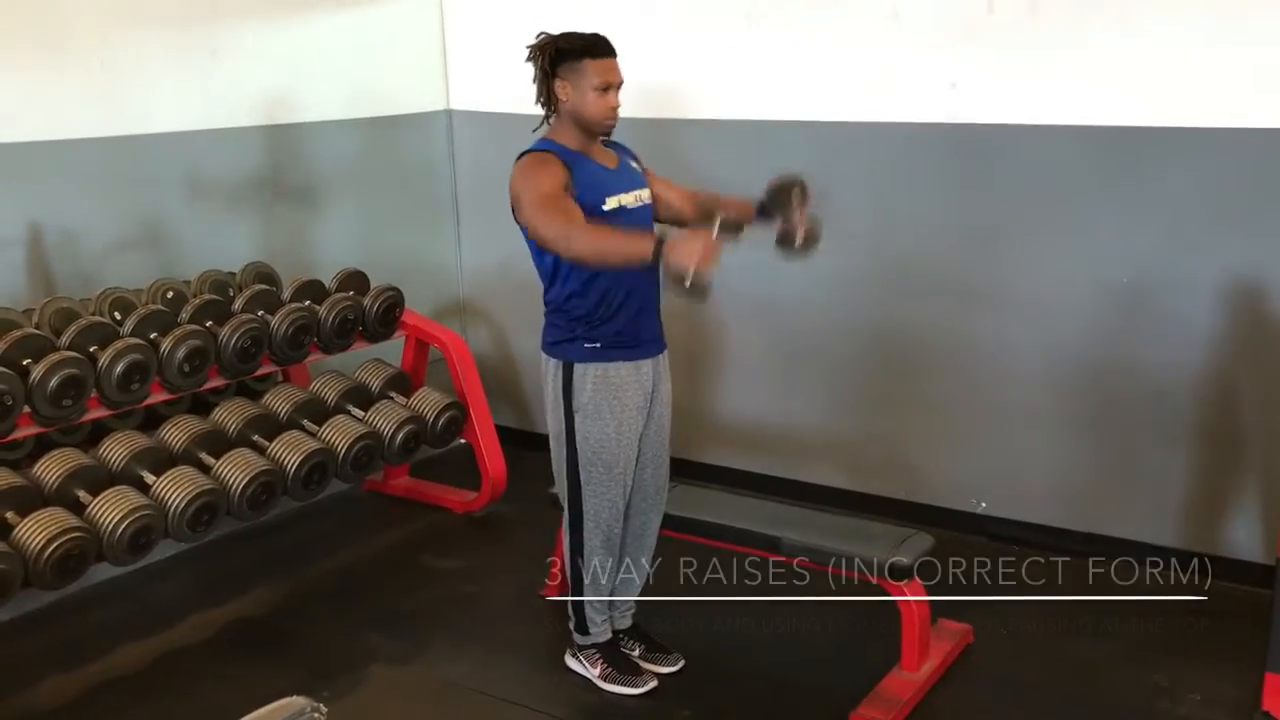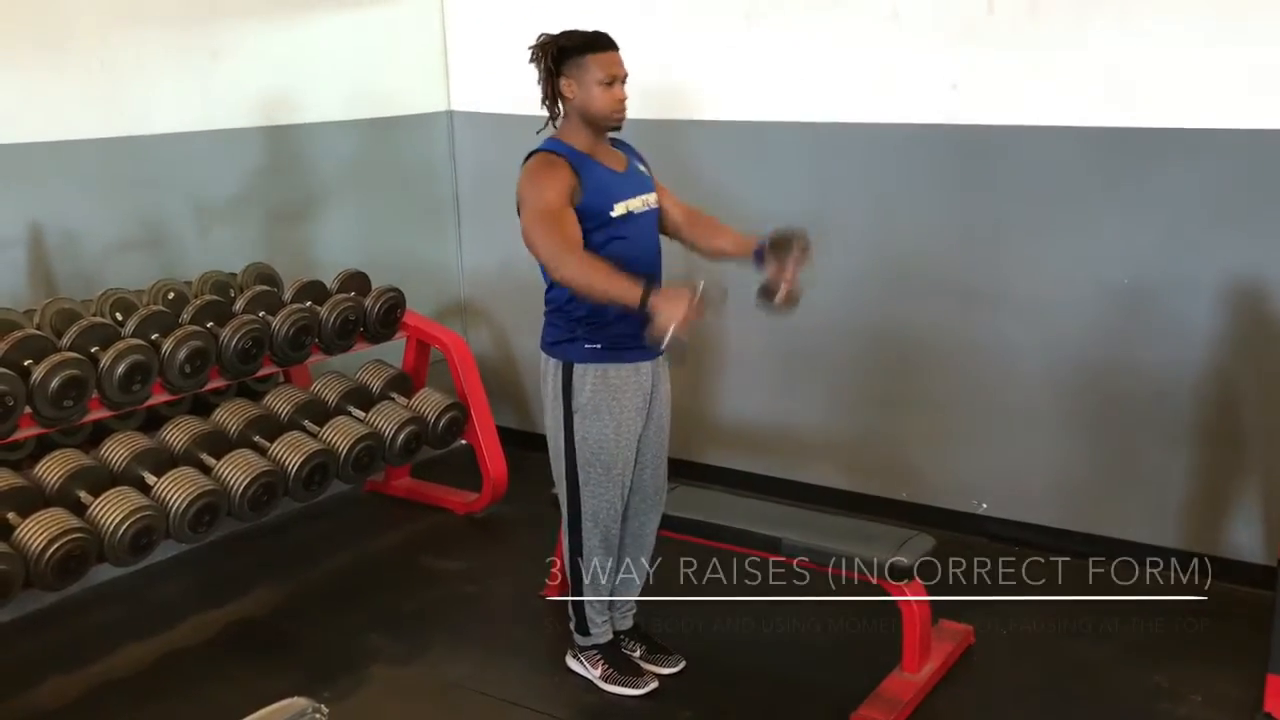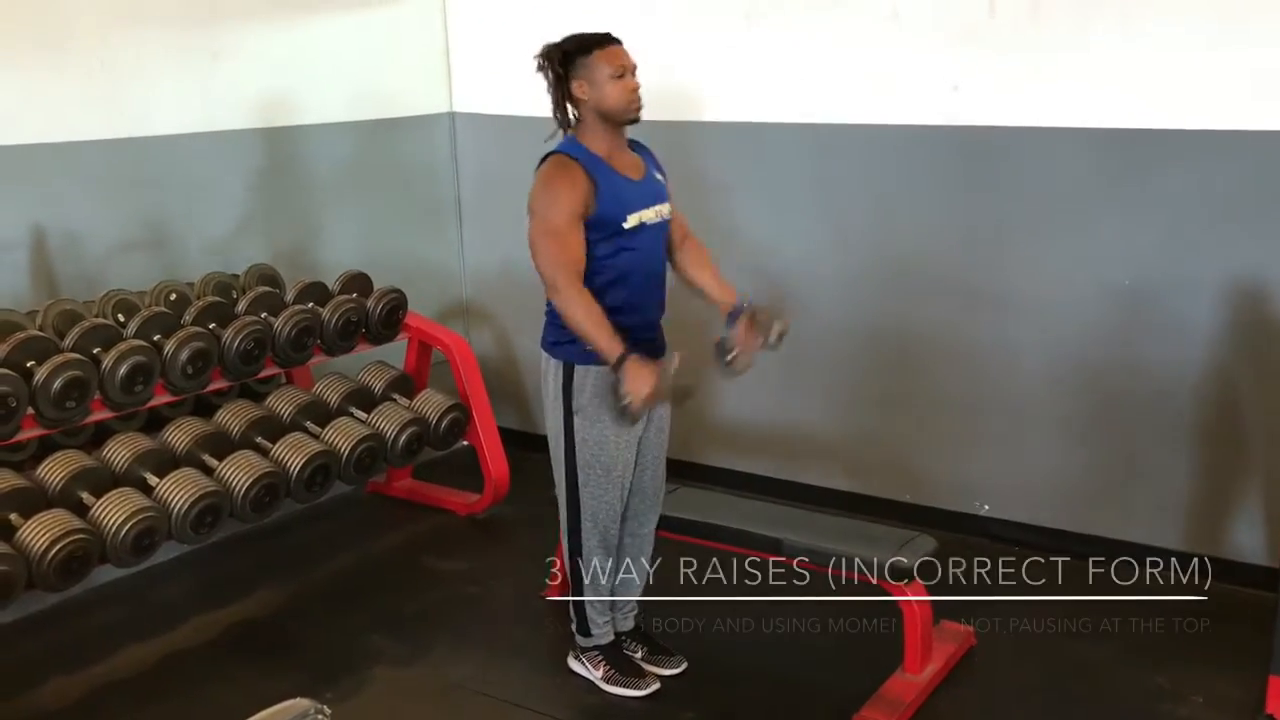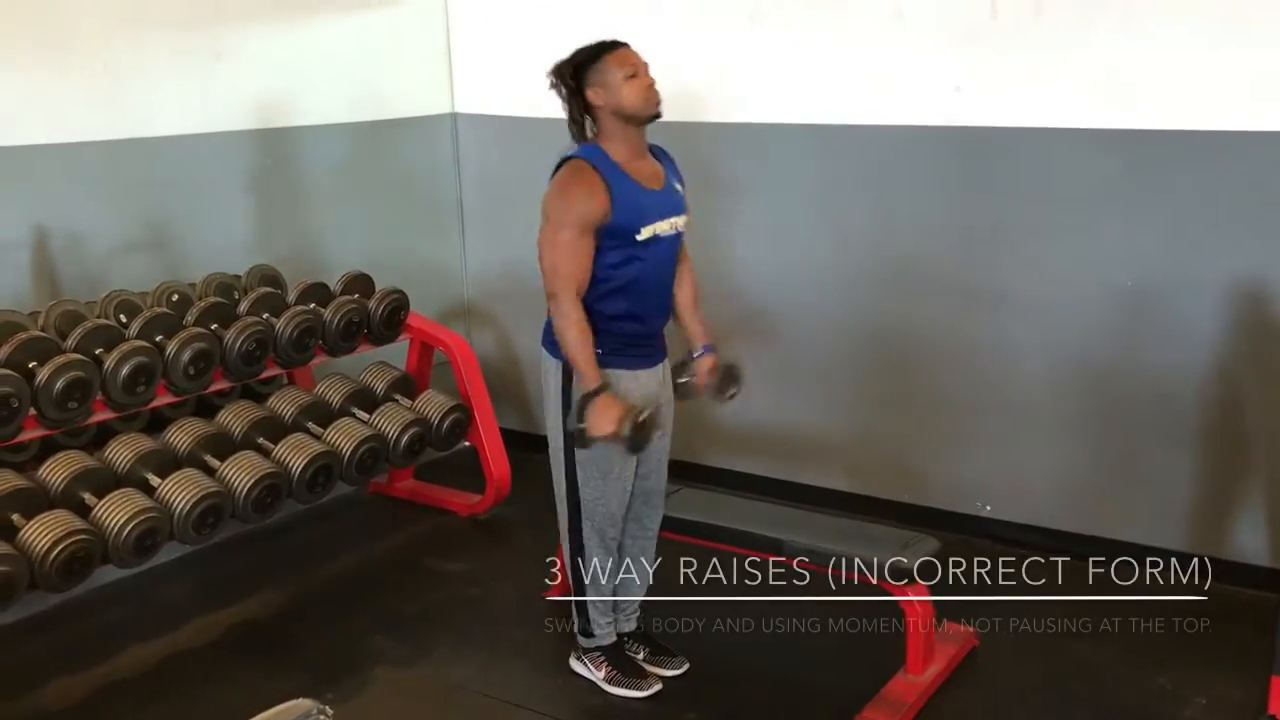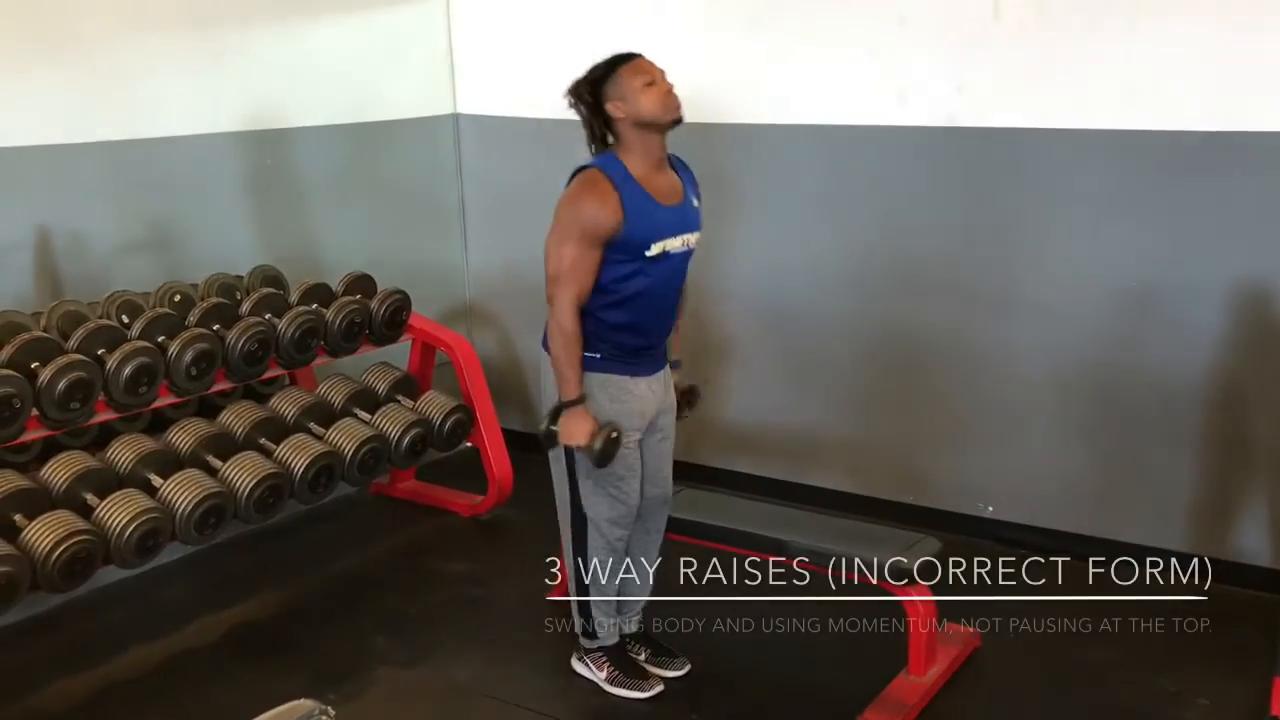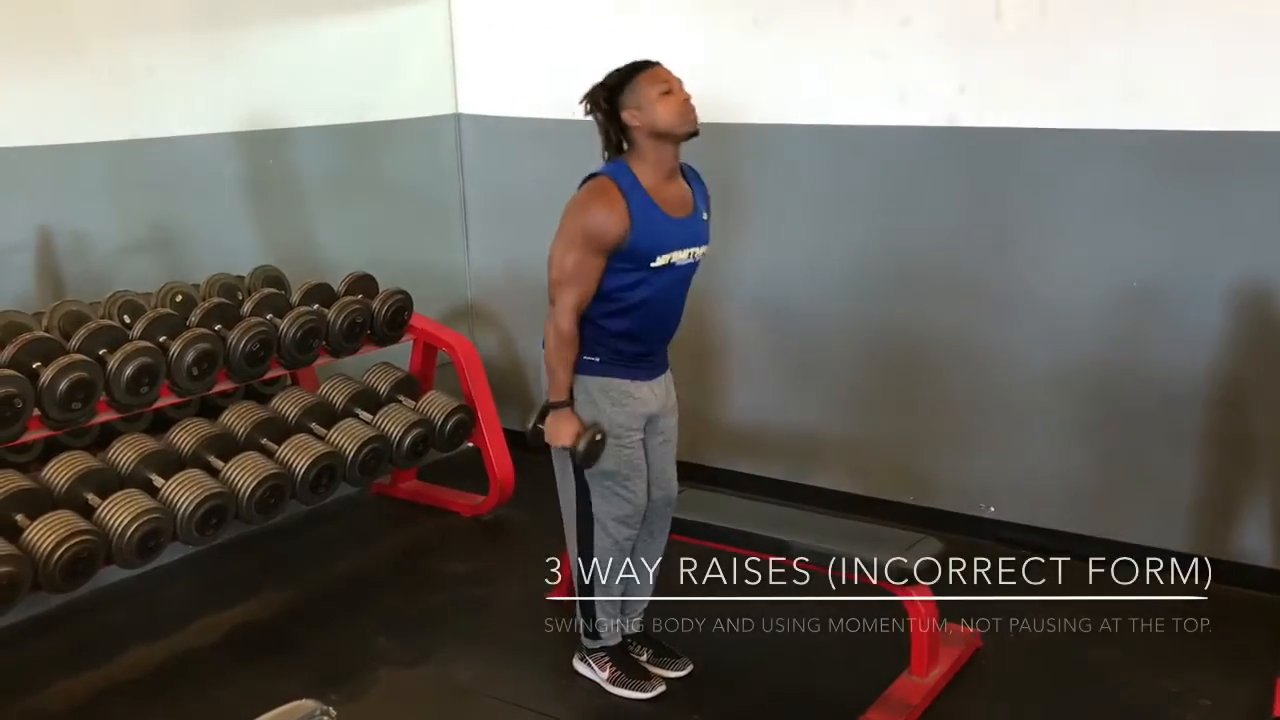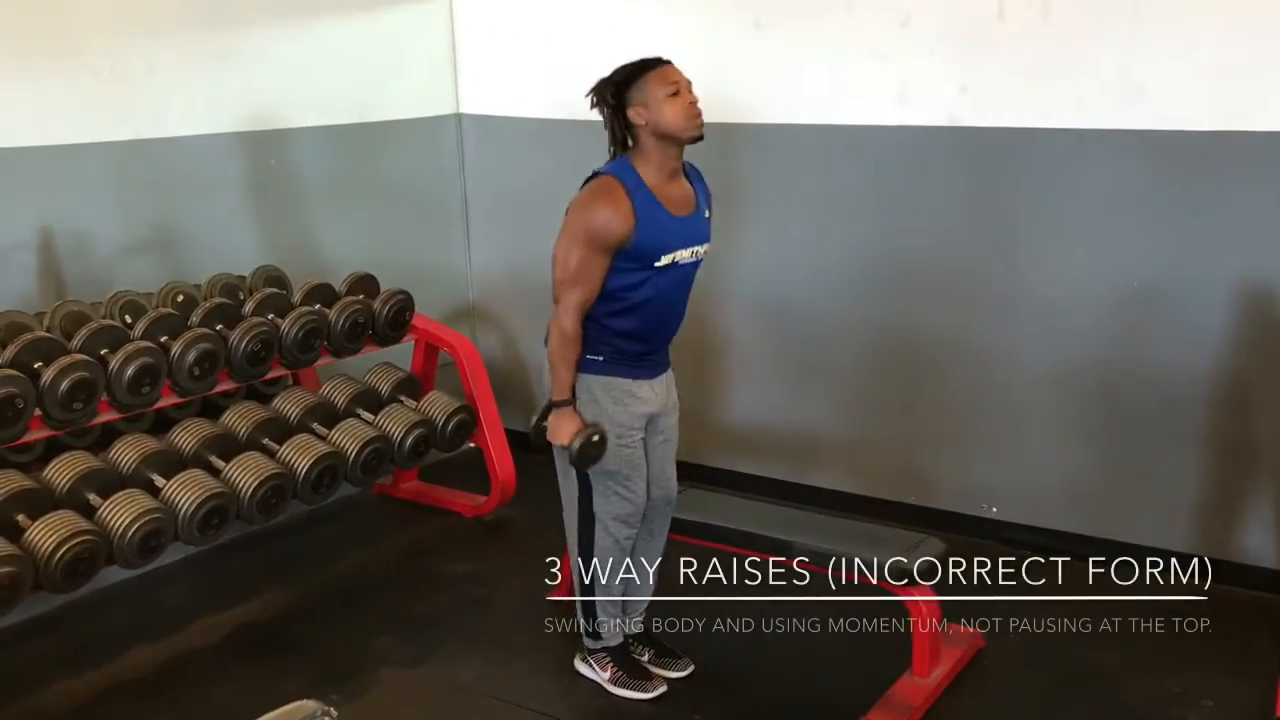
dt=0.1s
person 1, frame 1
left shoulder: (620, 158)
right shoulder: (539, 171)
left elbow: (687, 206)
right elbow: (573, 238)
left wrist: (757, 209)
right wrist: (662, 250)
left hip: (648, 356)
right hip: (589, 367)
left knee: (645, 502)
right knee: (597, 507)
left ankle: (621, 622)
right ankle: (589, 642)
person 1, frame 2
left shoulder: (630, 159)
right shoulder: (547, 173)
left elbow: (686, 222)
right elbow: (565, 262)
left wrist: (756, 251)
right wrist: (648, 299)
left hip: (646, 359)
right hip: (588, 367)
left knee: (643, 503)
right knee: (596, 509)
left ankle: (622, 623)
right ankle: (590, 642)
person 1, frame 3
left shoulder: (644, 162)
right shoulder: (563, 177)
left elbow: (681, 247)
right elbow: (563, 285)
left wrist: (733, 308)
right wrist: (622, 359)
left hip: (646, 360)
right hip: (588, 368)
left knee: (641, 503)
right knee: (595, 510)
left ankle: (623, 623)
right ankle: (592, 645)
person 1, frame 4
left shoulder: (664, 165)
right shoulder: (583, 181)
right elbow: (565, 298)
left wrist: (702, 346)
right wrist: (596, 391)
left hip: (650, 365)
right hip: (591, 373)
left knee: (644, 504)
right knee: (597, 510)
left ankle: (626, 626)
right ankle: (593, 643)
person 1, frame 5
left shoulder: (682, 179)
right shoulder: (597, 195)
right elbow: (564, 307)
left wrist: (675, 361)
right wrist: (571, 404)
left hip: (652, 373)
right hip: (598, 376)
left knee: (651, 503)
right knee: (604, 512)
left ankle: (628, 626)
right ankle: (596, 646)
person 1, frame 6
left shoulder: (693, 187)
right shoulder: (604, 202)
right elbow: (564, 311)
right wrist: (559, 406)
left hip: (653, 376)
right hip: (598, 379)
left knee: (657, 504)
right knee: (612, 512)
left ankle: (630, 626)
right ankle: (598, 646)
person 1, frame 7
left shoulder: (695, 187)
right shoulder: (609, 201)
right elbow: (567, 310)
right wrist: (562, 404)
left hip: (654, 375)
right hip: (600, 377)
left knee: (656, 504)
right knee: (611, 512)
left ankle: (631, 627)
right ankle: (599, 646)
